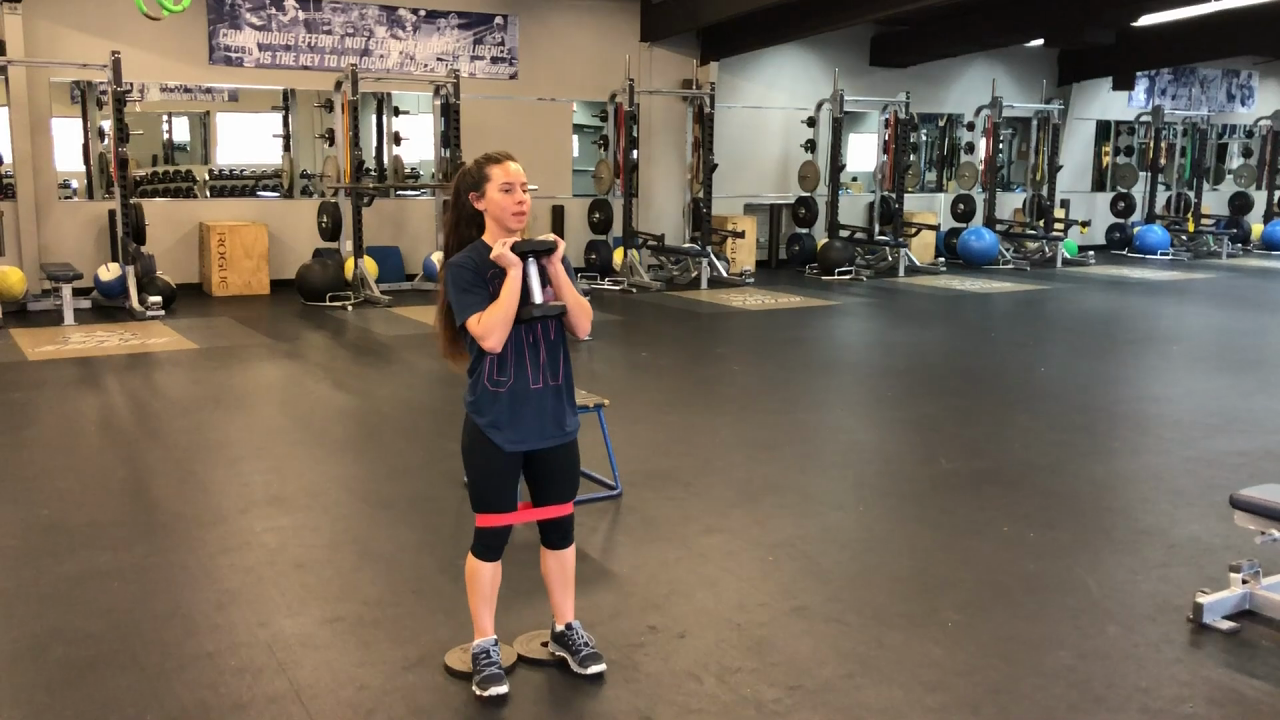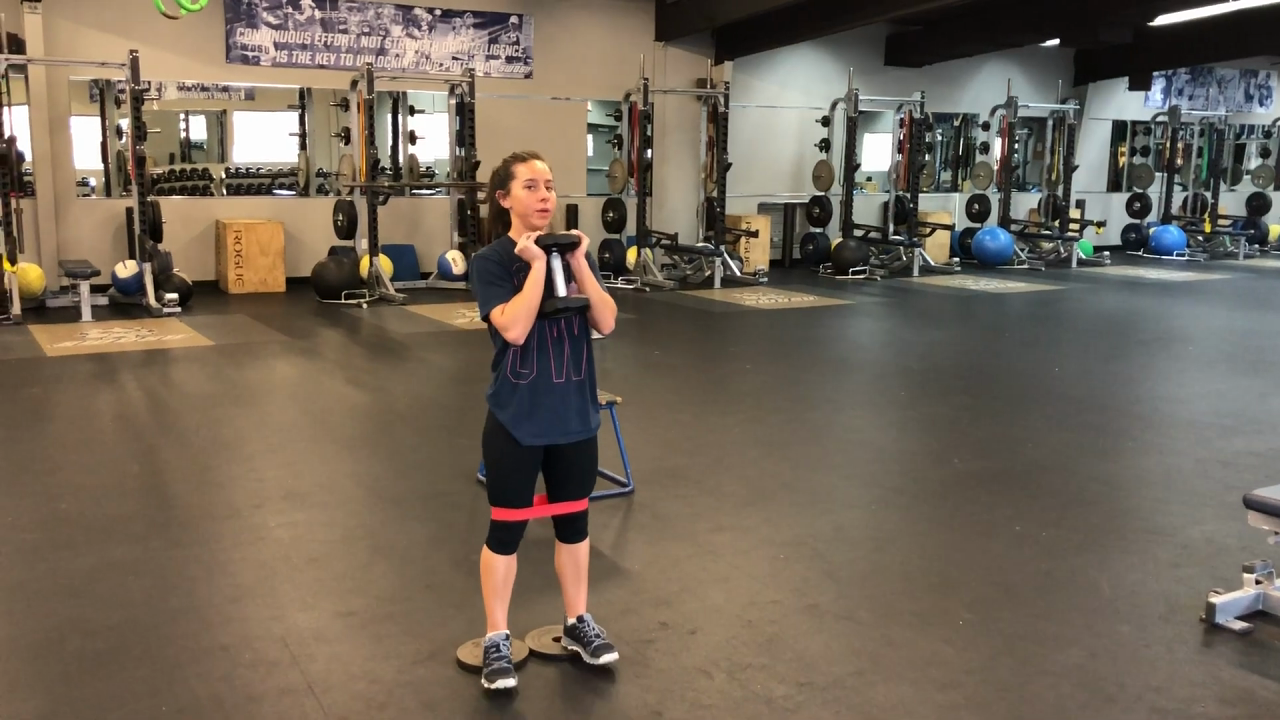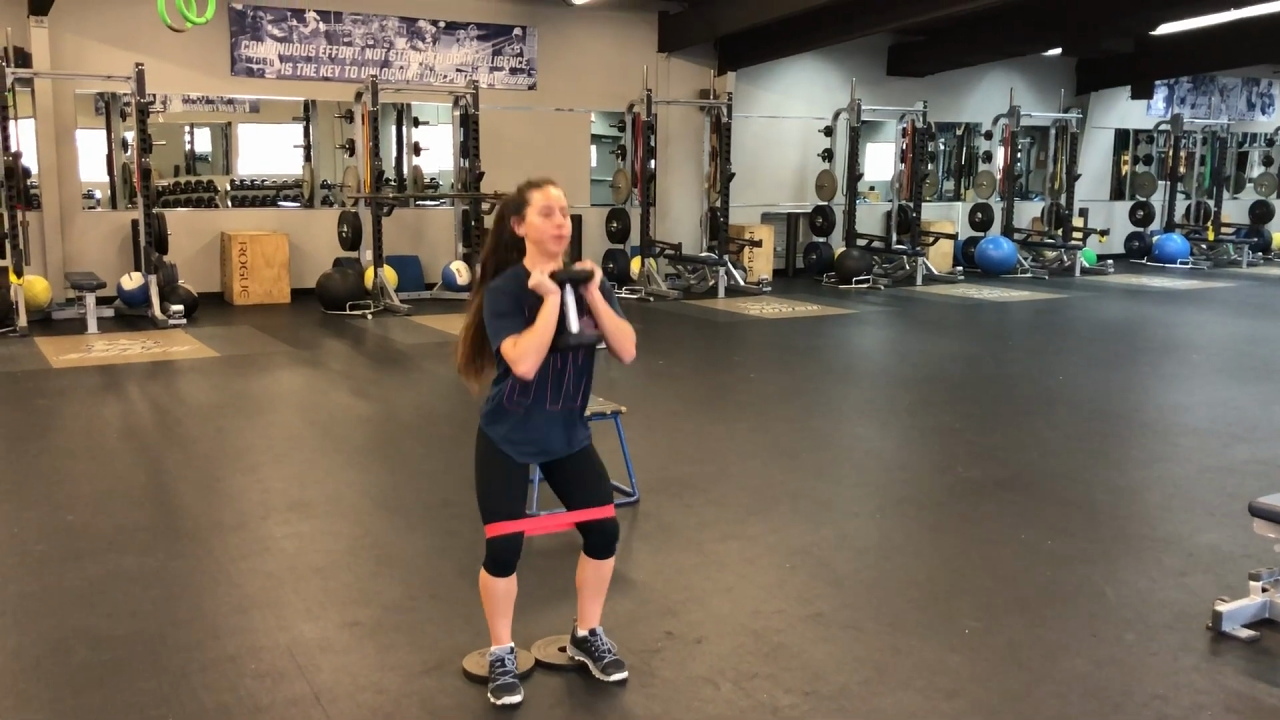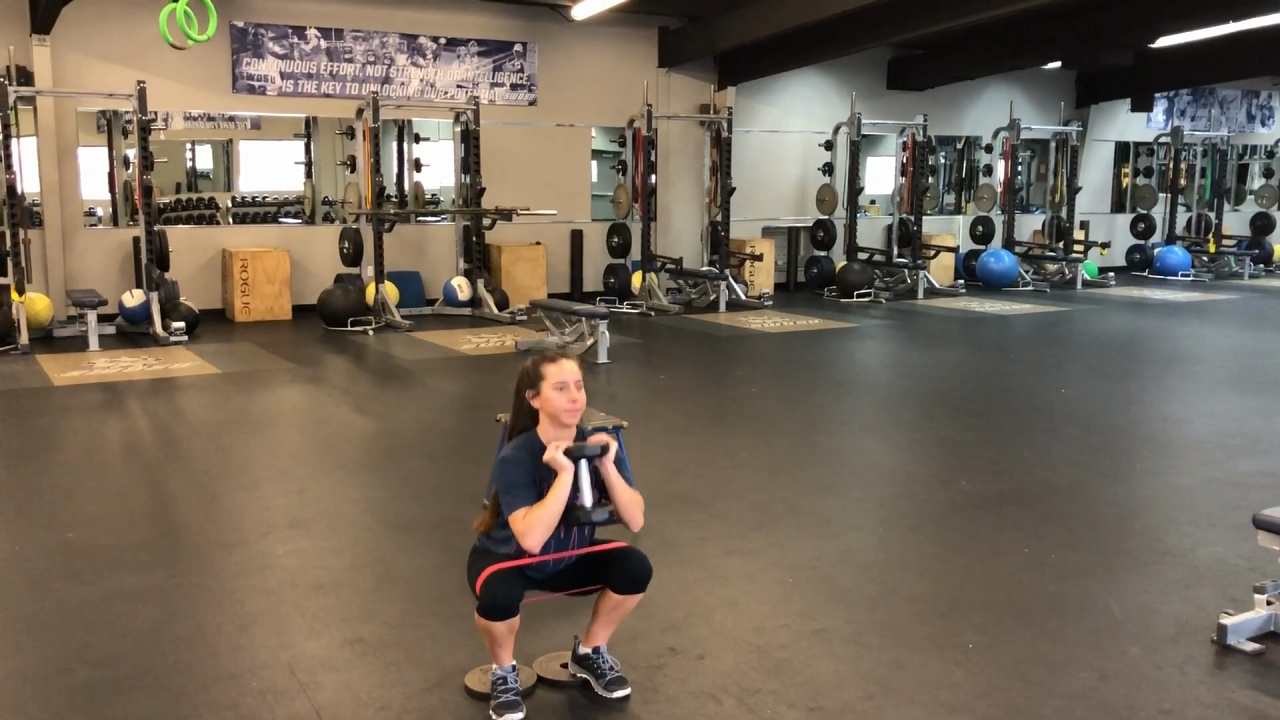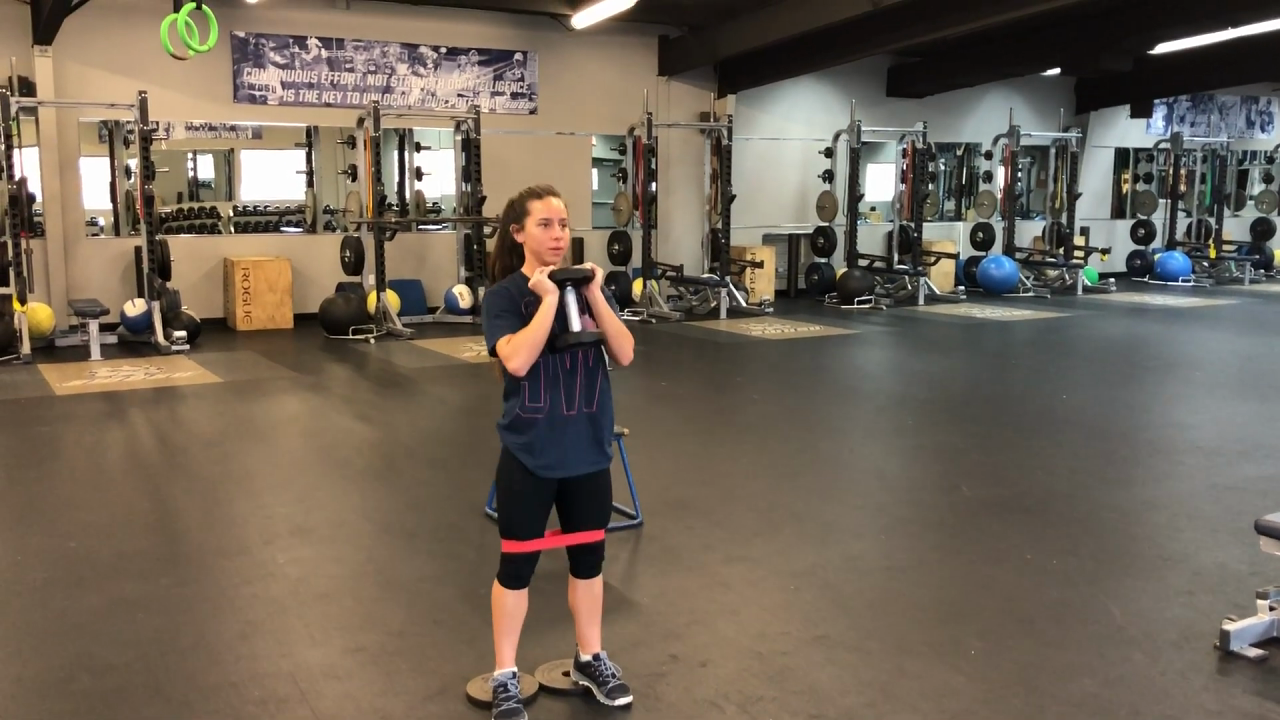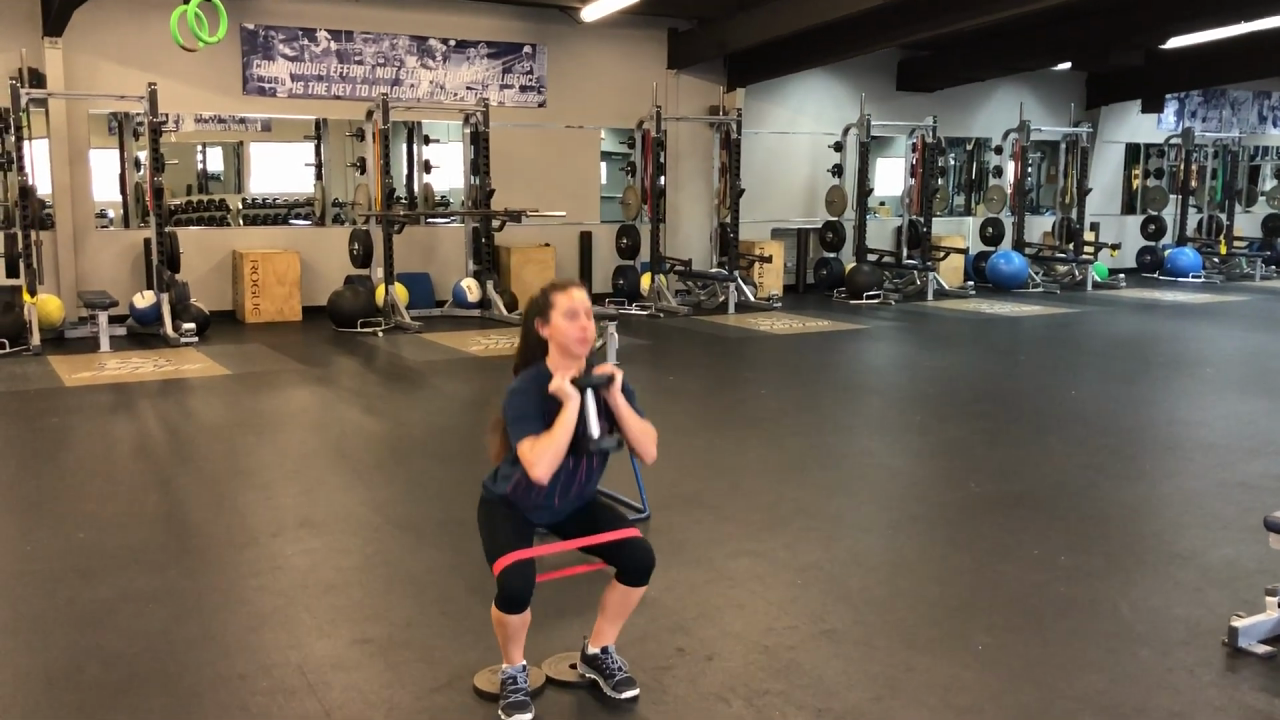
dt=0.7s
person 1, frame 1
left shoulder: (546, 253)
right shoulder: (466, 266)
left elbow: (582, 327)
right elbow: (491, 338)
left wrist: (555, 268)
right wrist: (513, 270)
left hip: (554, 420)
right hip: (494, 427)
left knee: (559, 528)
right knee: (492, 535)
left ankle: (566, 629)
right ankle: (485, 646)
person 1, frame 2
left shoulder: (575, 252)
right shoulder: (490, 261)
left elbow: (606, 323)
right elbow: (513, 329)
left wrist: (577, 263)
right wrist: (538, 264)
left hip: (574, 416)
right hip: (516, 421)
left knee: (573, 522)
right knee: (507, 529)
left ankle: (577, 622)
right ankle: (496, 640)
person 1, frame 3
left shoulder: (586, 279)
right shoulder: (504, 290)
left elbow: (627, 351)
right elbow: (524, 364)
left wrist: (592, 295)
right wrist: (551, 297)
left hip: (567, 436)
right hip: (507, 439)
left knee: (604, 532)
right knee: (504, 547)
left ankle: (587, 635)
right ankle: (501, 654)
person 1, frame 4
left shoulder: (597, 445)
right shoulder: (516, 458)
left elbow: (635, 521)
right elbow: (531, 540)
left wrist: (606, 468)
right wrist: (565, 473)
left hip: (567, 559)
right hip: (506, 556)
left knee: (636, 569)
right knee: (498, 598)
left ankle: (589, 652)
right ankle: (503, 672)
person 1, frame 5
left shoulder: (586, 283)
right shoulder: (504, 295)
left elbow: (624, 354)
right elbow: (517, 360)
left wrist: (594, 296)
right wrist: (549, 299)
left hip: (588, 450)
right hip: (529, 454)
left knee: (588, 557)
right knee: (518, 565)
left ankle: (590, 661)
person 1, frame 6
left shoulder: (606, 377)
right shoulder: (526, 391)
left elbow: (648, 451)
right elbow: (540, 470)
left wrist: (615, 396)
right wrist: (571, 404)
left hip: (575, 502)
right hip: (511, 506)
left knee: (638, 559)
right knee: (516, 584)
left ankle: (597, 652)
right ankle: (513, 672)
